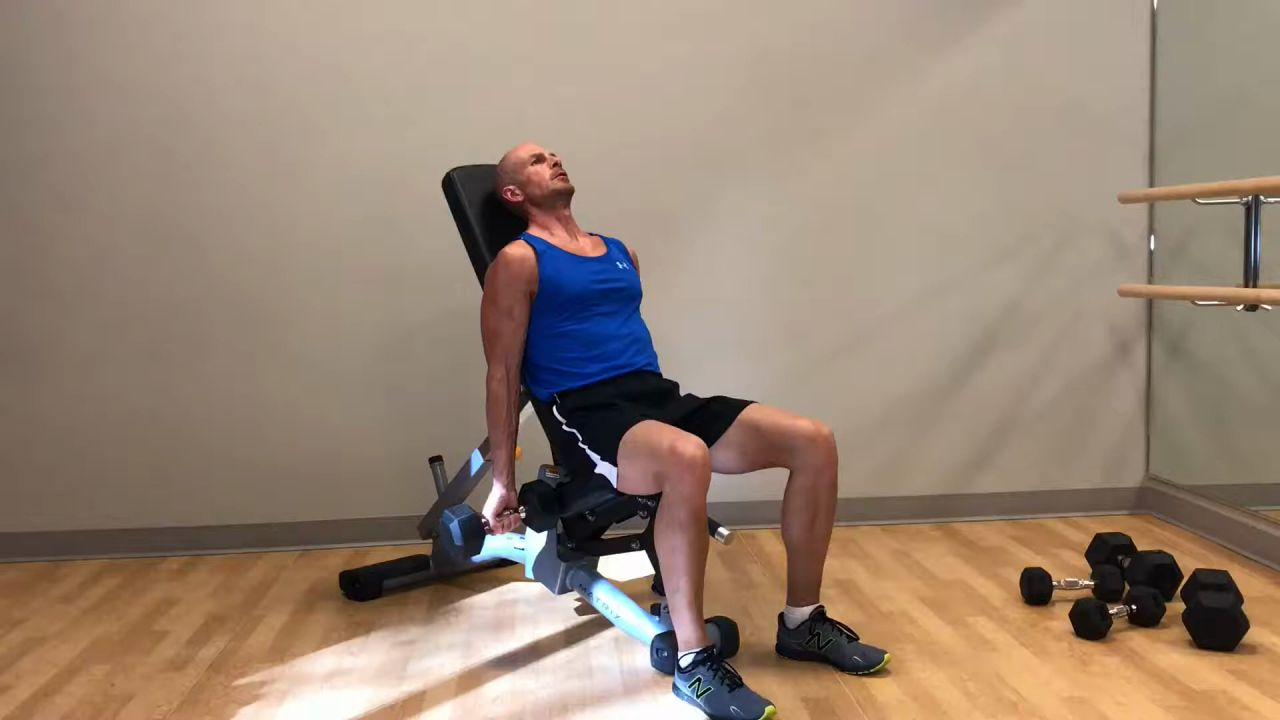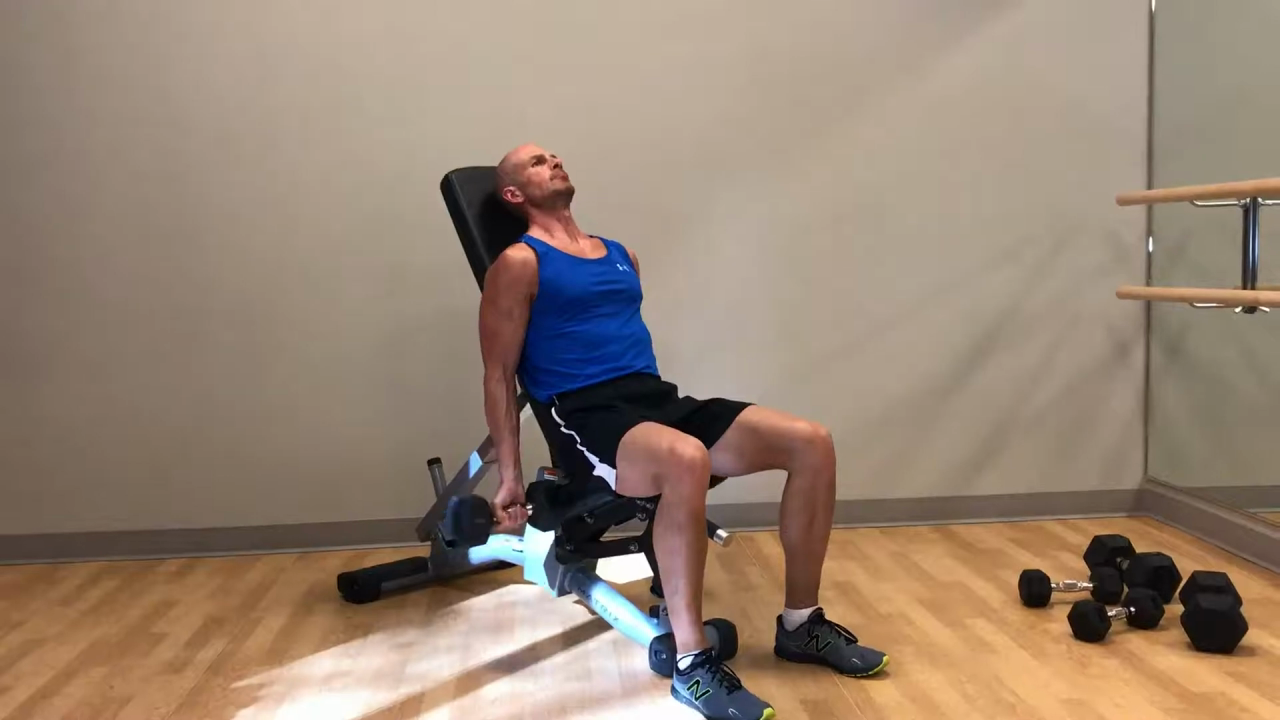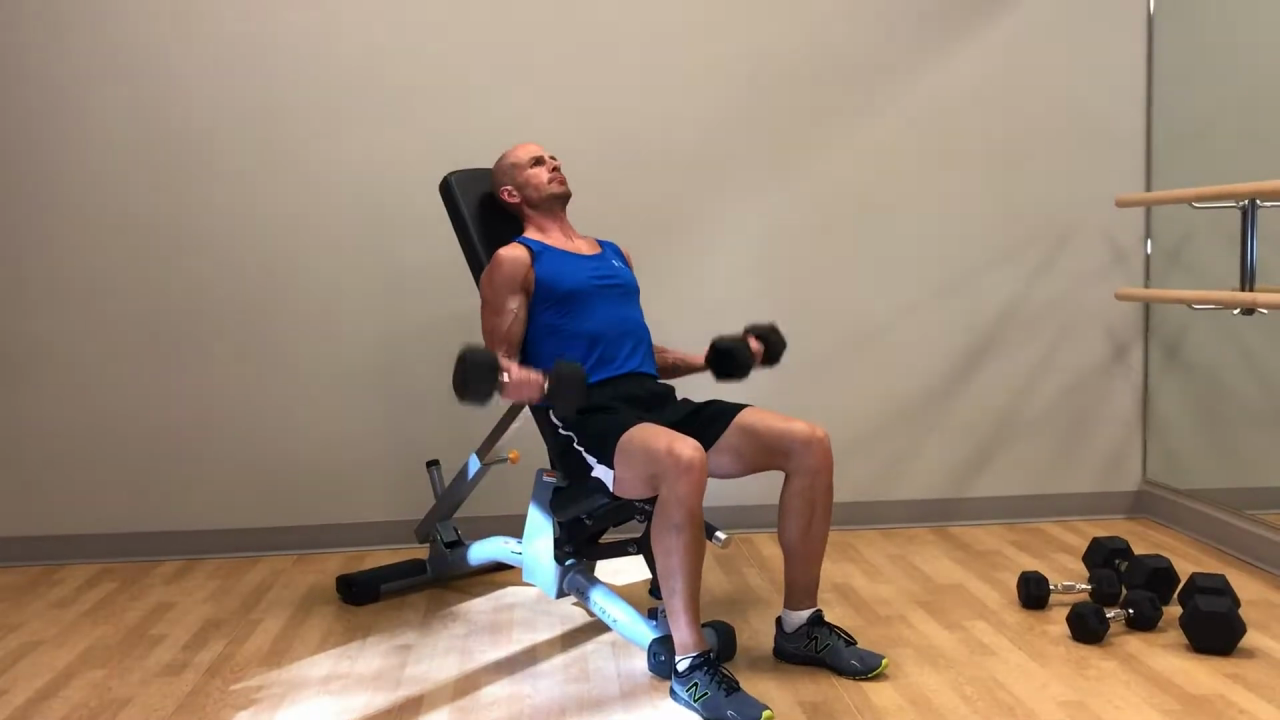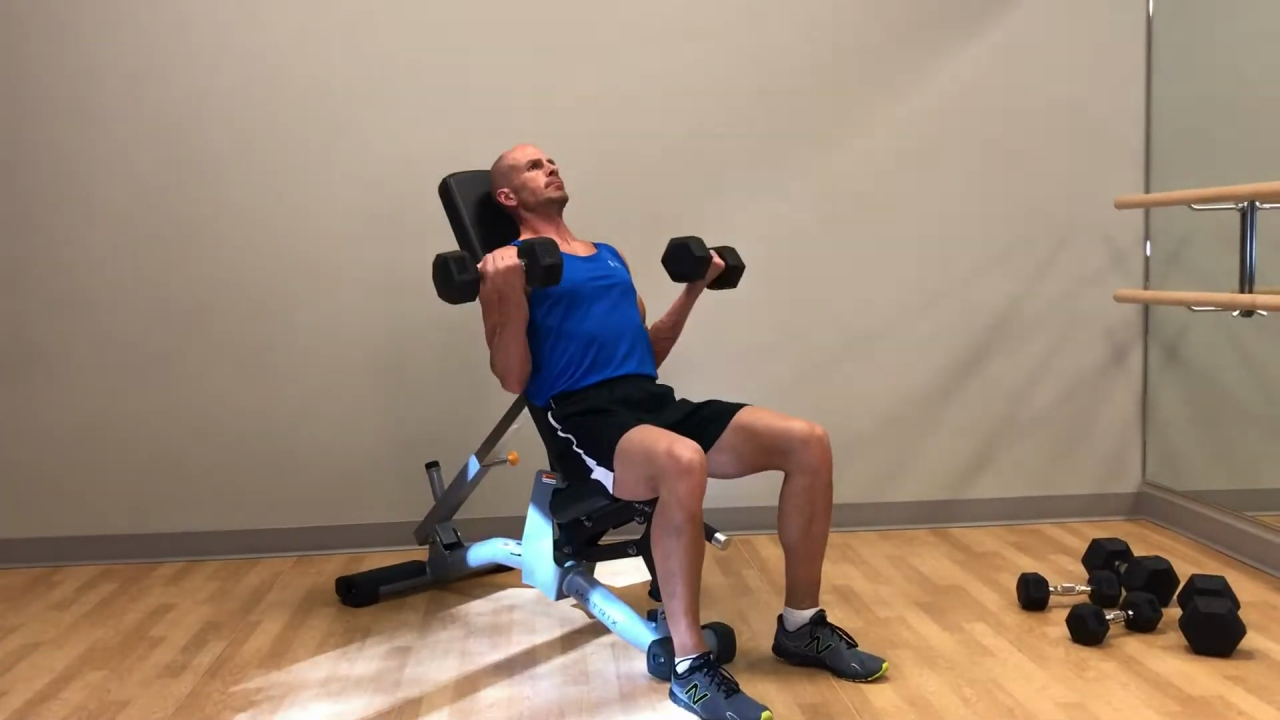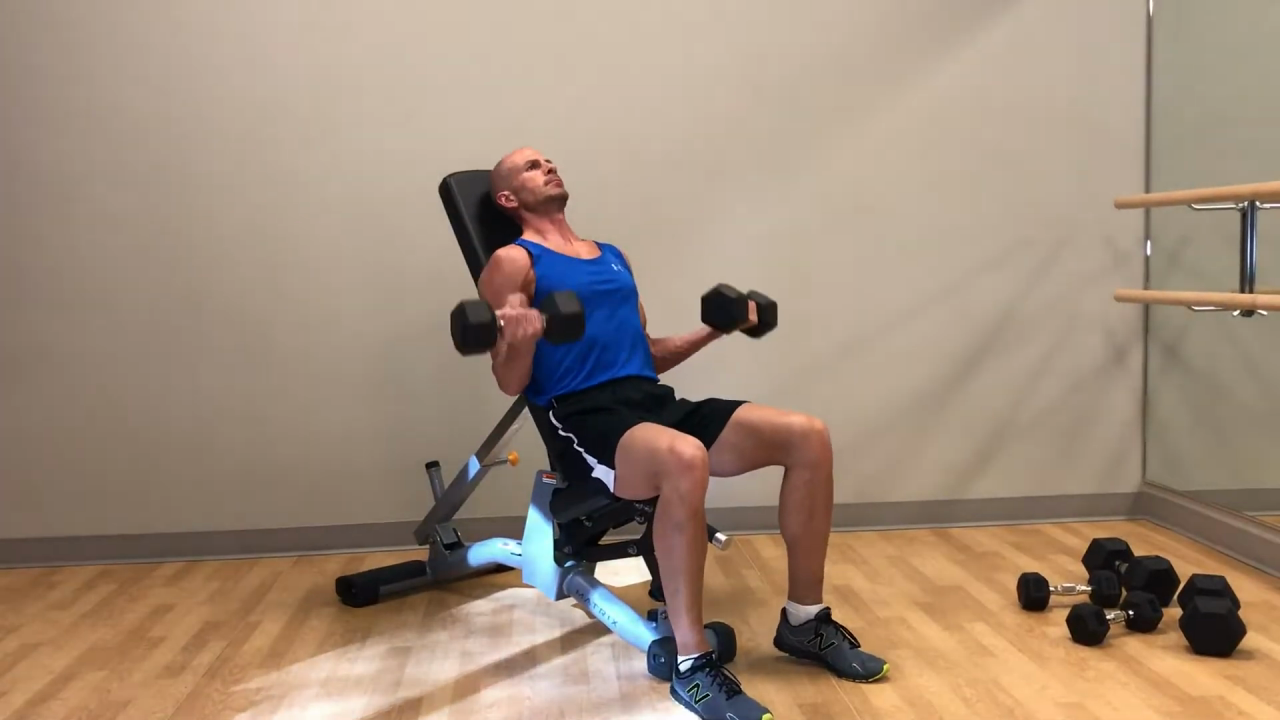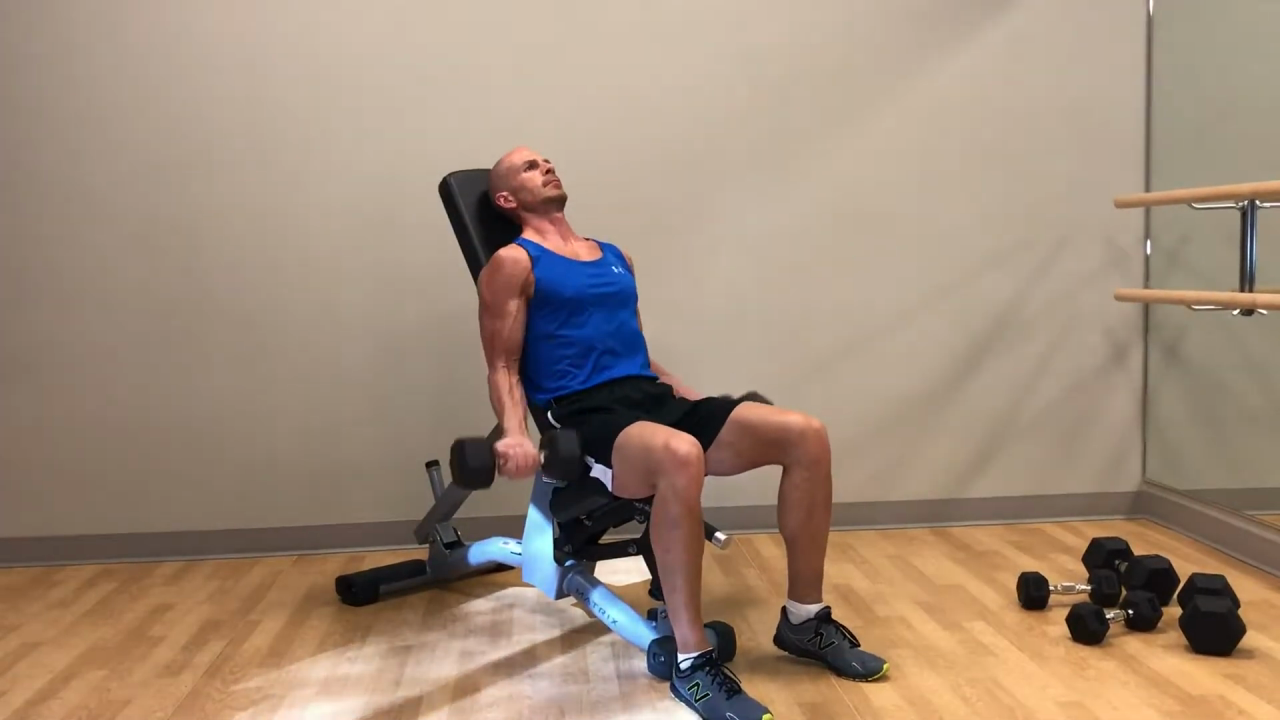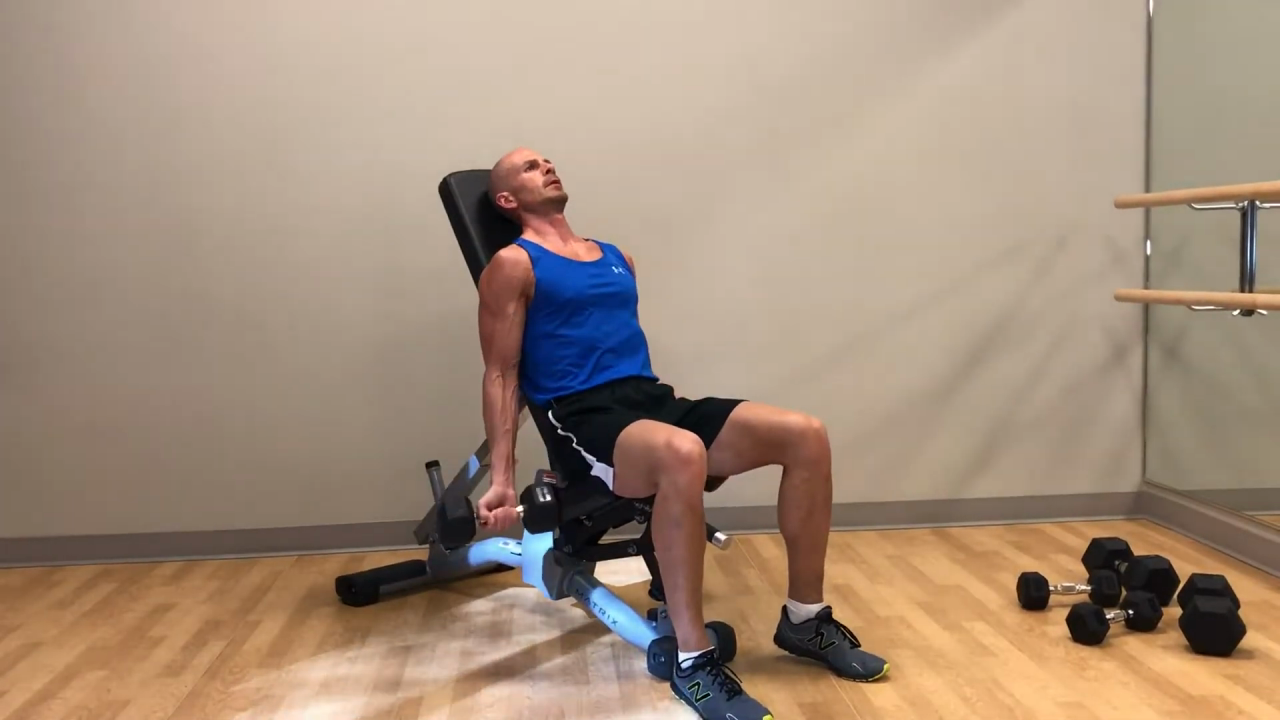
dt=0.5s
person 1, frame 1
left shoulder: (620, 253)
right shoulder: (518, 261)
right elbow: (503, 374)
right wrist: (503, 481)
left hip: (658, 396)
right hip: (590, 414)
left knee: (813, 441)
right knee: (686, 458)
left ankle: (803, 622)
right ankle: (694, 661)
person 1, frame 2
left shoulder: (621, 255)
right shoulder: (519, 263)
right elbow: (499, 374)
right wrist: (510, 477)
left hip: (658, 397)
right hip: (588, 416)
left knee: (811, 444)
right knee: (685, 461)
left ankle: (801, 624)
right ankle: (693, 662)
person 1, frame 3
left shoulder: (614, 254)
right shoulder: (514, 261)
right elbow: (506, 365)
left wrist: (713, 358)
right wrist: (516, 379)
left hip: (654, 399)
right hip: (587, 418)
left knee: (809, 444)
right knee: (682, 461)
left ankle: (800, 626)
right ankle: (691, 665)
person 1, frame 4
left shoulder: (610, 256)
right shoulder: (509, 261)
right elbow: (514, 379)
left wrist: (691, 290)
right wrist: (508, 294)
left hip: (654, 401)
right hip: (585, 418)
left knee: (807, 442)
right knee: (682, 463)
left ankle: (801, 624)
right ankle: (690, 666)
person 1, frame 5
left shoulder: (613, 257)
right shoulder: (513, 263)
right elbow: (510, 380)
left wrist: (712, 330)
right wrist: (519, 342)
left hip: (654, 401)
right hip: (586, 418)
left knee: (807, 436)
right knee: (684, 459)
left ankle: (804, 620)
right ankle: (692, 664)
person 1, frame 6
left shoulder: (615, 256)
right shoulder: (512, 264)
right elbow: (503, 366)
left wrist: (696, 396)
right wrist: (516, 435)
left hip: (650, 399)
right hip: (585, 419)
left knee: (805, 435)
right knee: (678, 455)
left ankle: (804, 619)
right ankle: (691, 662)
person 1, frame 7
left shoulder: (616, 258)
right shoulder: (514, 265)
right elbow: (501, 376)
right wrist: (502, 479)
left hip: (652, 399)
right hip: (584, 419)
left knee: (805, 434)
right knee: (680, 453)
left ankle: (804, 619)
right ankle: (693, 661)
